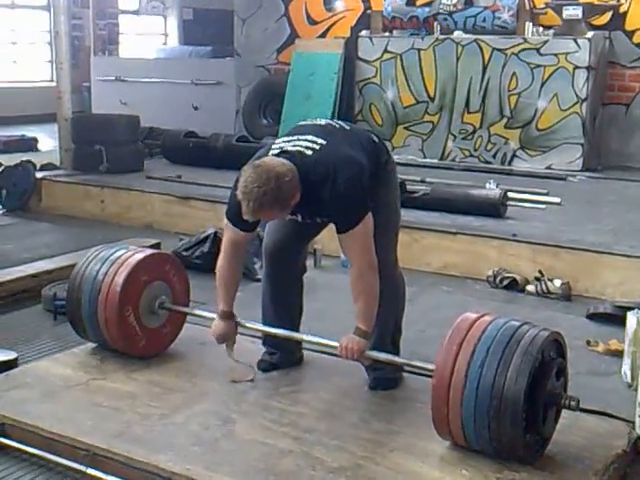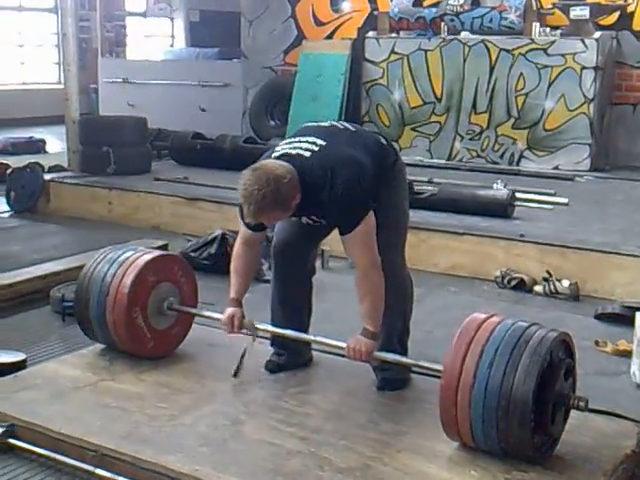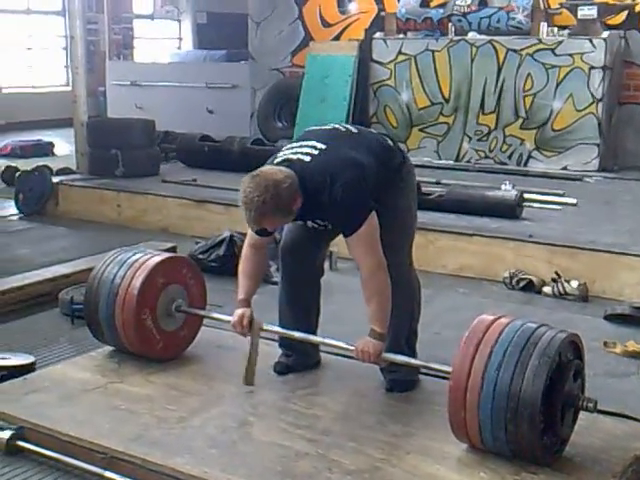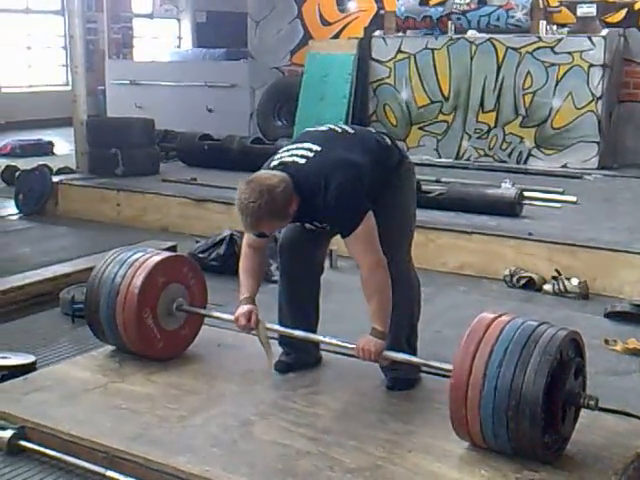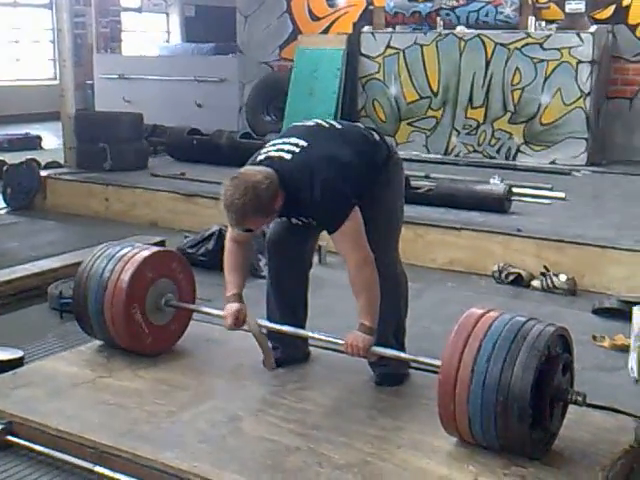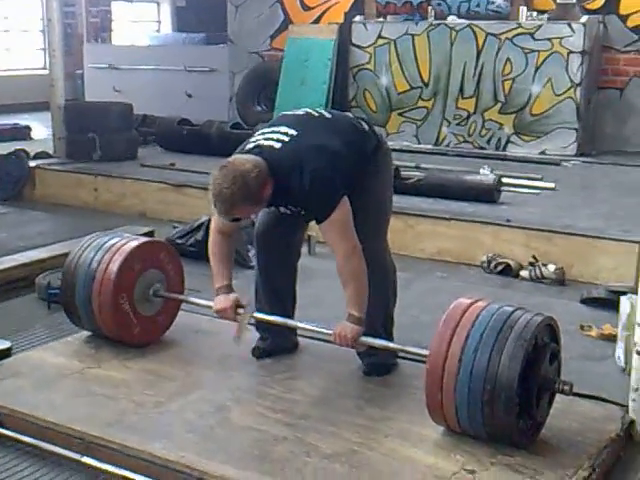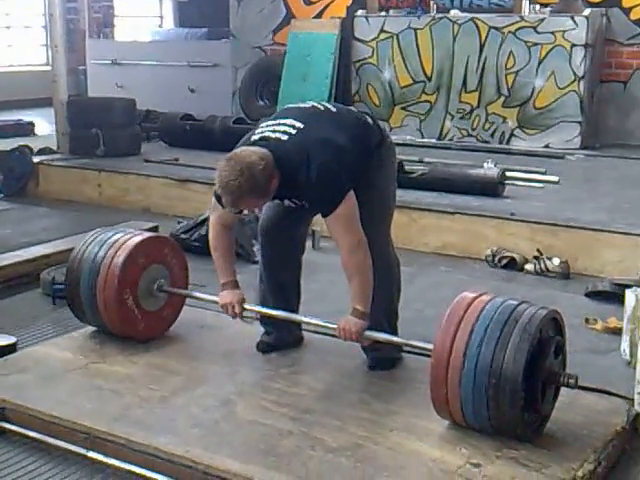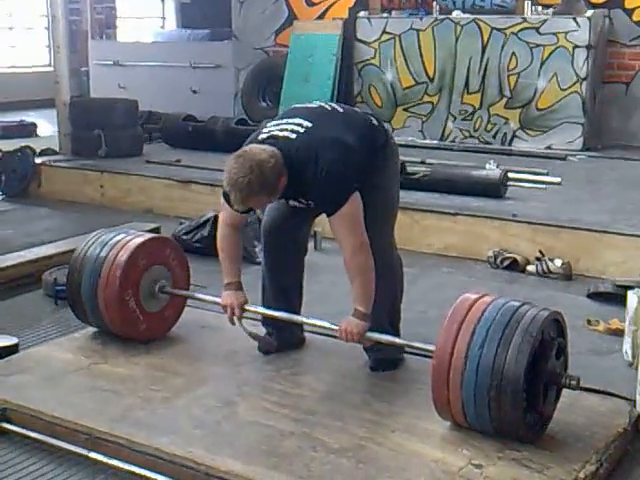
dt=0.2s
person 1, frame 1
left shoulder: (340, 188)
right shoulder: (252, 186)
left elbow: (363, 264)
right elbow: (232, 248)
left wrist: (362, 332)
right wrist: (225, 312)
left hip: (373, 172)
right hip: (306, 169)
left knee: (381, 262)
right knee: (277, 252)
right ankle: (282, 347)
person 1, frame 2
left shoulder: (340, 190)
right shoulder: (259, 189)
left elbow: (367, 265)
right elbow: (247, 243)
left wrist: (369, 333)
right wrist: (235, 301)
left hip: (380, 174)
left knee: (388, 263)
right knee: (286, 252)
left ankle: (391, 359)
right ankle: (290, 348)
person 1, frame 3
left shoulder: (341, 192)
right shoulder: (265, 193)
left elbow: (372, 266)
right elbow: (254, 247)
left wrist: (377, 334)
right wrist: (243, 302)
left hip: (389, 176)
left knee: (395, 265)
right knee: (294, 252)
left ankle: (400, 360)
right ankle: (299, 350)
person 1, frame 4
left shoulder: (337, 194)
right shoulder: (263, 194)
left elbow: (372, 264)
right elbow: (253, 246)
left wrist: (378, 332)
right wrist: (246, 299)
left hip: (388, 173)
left knee: (394, 262)
right knee: (292, 251)
left ankle: (401, 359)
right ankle: (299, 348)
person 1, frame 5
left shoulder: (323, 190)
right shoulder: (250, 189)
left elbow: (359, 260)
right elbow: (236, 241)
left wrist: (366, 328)
right wrist: (233, 297)
left hip: (376, 168)
left knee: (381, 258)
right knee: (280, 246)
left ankle: (389, 354)
right ankle: (288, 343)
person 1, frame 6
left shoulder: (313, 180)
right shoulder: (237, 178)
left elbow: (347, 250)
right elbow: (220, 232)
left wrist: (355, 318)
right wrist: (223, 289)
left hip: (365, 158)
left knee: (370, 248)
right knee: (269, 236)
left ankle: (378, 344)
right ankle: (276, 334)
person 1, frame 7
left shoulder: (319, 173)
right shoulder: (239, 170)
left elbow: (352, 244)
right elbow: (219, 224)
left wrist: (359, 313)
right wrist: (228, 284)
left hip: (368, 153)
left knee: (373, 242)
right knee: (273, 231)
left ankle: (382, 339)
right ankle: (281, 328)
person 1, frame 8
left shoulder: (327, 173)
right shoulder: (246, 170)
left elbow: (355, 246)
right elbow: (229, 224)
left wrist: (360, 314)
right wrist: (232, 285)
left hip: (372, 155)
left knee: (377, 244)
right knee: (276, 231)
right ankle: (282, 329)
